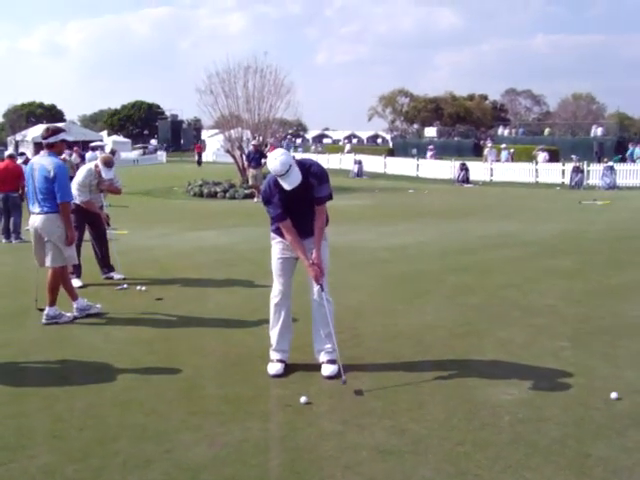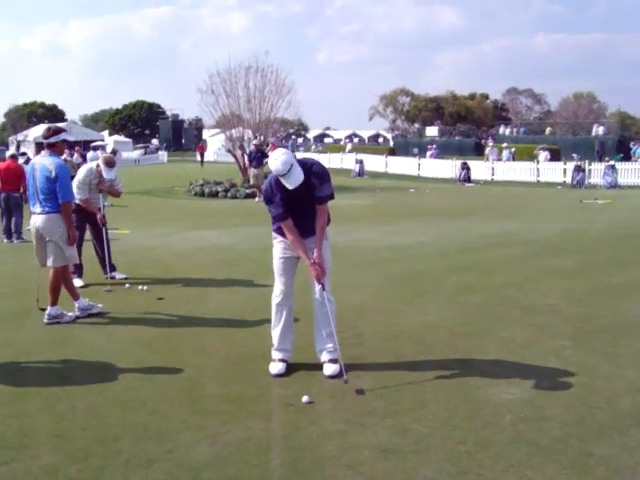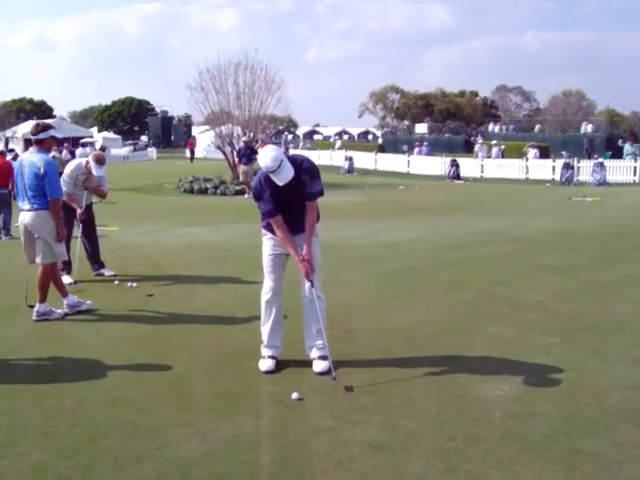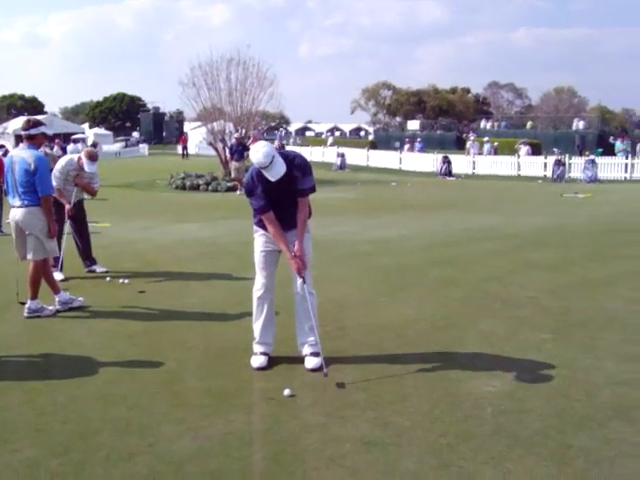
dt=0.2s
person 1, frame 1
left shoulder: (316, 172)
right shoulder: (270, 189)
left elbow: (320, 213)
right elbow: (288, 230)
left wrist: (316, 251)
right wrist: (307, 263)
left hip: (314, 237)
right hip: (283, 240)
left knee: (320, 294)
right knee: (280, 294)
left ankle: (326, 354)
right ankle: (278, 354)
person 1, frame 2
left shoulder: (317, 171)
right shoulder: (271, 189)
left elbow: (322, 211)
right elbow: (289, 229)
left wrist: (318, 250)
right wrist: (308, 262)
left hip: (316, 236)
right hip: (285, 239)
left knee: (322, 293)
right knee: (282, 294)
left ankle: (328, 353)
right ankle: (280, 354)
person 1, frame 3
left shoulder: (307, 167)
right shoulder: (261, 185)
left elbow: (312, 208)
right elbow: (279, 226)
left wrist: (307, 246)
right wrist: (297, 259)
left hip: (305, 233)
right hip: (275, 236)
left knee: (312, 290)
right knee: (271, 291)
left ankle: (318, 350)
right ankle: (270, 350)
person 1, frame 4
left shoulder: (299, 164)
right shoulder: (252, 181)
left elbow: (303, 204)
right elbow: (270, 222)
left wrist: (299, 243)
right wrist: (289, 256)
left hip: (297, 229)
right hip: (266, 233)
left knee: (304, 286)
right knee: (263, 287)
left ankle: (310, 346)
right ankle: (262, 347)
person 2, frame 1
left shoulder: (31, 164)
right shoulder: (57, 166)
left elbow: (29, 195)
right elbow: (63, 202)
right wrist: (70, 229)
left hip: (35, 219)
right hip: (52, 219)
left knee: (60, 264)
right knee: (57, 266)
left ankle: (78, 304)
right ankle: (51, 312)
person 2, frame 2
left shoulder: (32, 164)
right shoulder: (59, 165)
left elbow: (30, 195)
right elbow: (65, 202)
right wrist: (71, 228)
left hip: (36, 218)
right hip: (54, 219)
left knee: (61, 264)
right knee: (58, 266)
left ankle: (81, 304)
right ankle: (52, 311)
person 2, frame 3
left shoulder: (20, 161)
right shoulder: (47, 162)
left elbow: (18, 192)
right elbow: (53, 199)
right wrist: (60, 225)
left hip: (24, 216)
right hip: (42, 216)
left knee: (50, 261)
right knee: (46, 263)
left ankle: (69, 301)
right ankle: (41, 308)
person 2, frame 4
left shoulder: (10, 157)
right shoulder: (38, 158)
left elbow: (8, 189)
right elbow: (44, 195)
right wrist: (51, 221)
left hip: (15, 212)
right hip: (34, 212)
left knee: (42, 258)
right knee: (38, 259)
left ankle: (61, 298)
right ankle: (32, 305)
person 3, frame 1
left shoulder: (109, 172)
right shoulder: (84, 174)
left elbow: (118, 190)
right elbow: (83, 200)
left wrist: (107, 187)
right wrist: (100, 213)
left hip: (96, 207)
right hip: (78, 207)
left knee: (101, 239)
right knee: (76, 241)
left ankle: (107, 270)
right ankle: (75, 276)
person 3, frame 2
left shoulder: (111, 173)
right shoulder: (85, 173)
left elbow: (118, 193)
right elbow: (82, 199)
left wrist: (107, 188)
right wrist: (96, 213)
left hip: (97, 207)
right hip: (79, 207)
left knee: (102, 238)
right knee: (77, 241)
left ankle: (109, 270)
right ankle: (77, 275)
person 3, frame 3
left shoulder: (100, 172)
right shoulder: (73, 167)
left elbow: (103, 195)
right elbow: (66, 192)
left wrist: (92, 187)
right wrist: (77, 208)
left hip: (86, 204)
right hip: (67, 204)
left knee: (91, 236)
right knee: (65, 238)
left ankle: (98, 267)
right ankle: (65, 272)
person 3, frame 4
left shoulder: (92, 169)
right shoulder: (65, 163)
left elbow: (94, 192)
right elbow: (56, 187)
left wrist: (83, 183)
right wrist: (66, 204)
left hip: (76, 201)
right hip: (57, 200)
left knee: (83, 232)
right knee: (56, 234)
left ankle: (90, 263)
right ankle: (57, 269)
